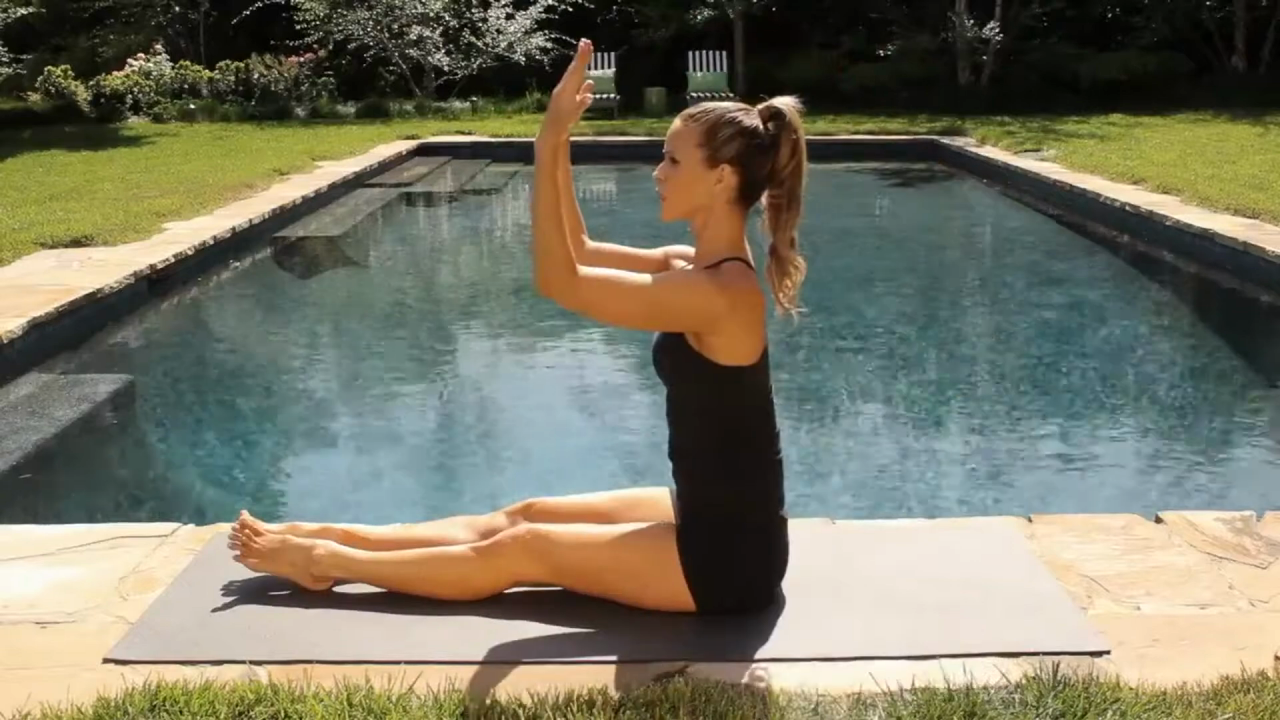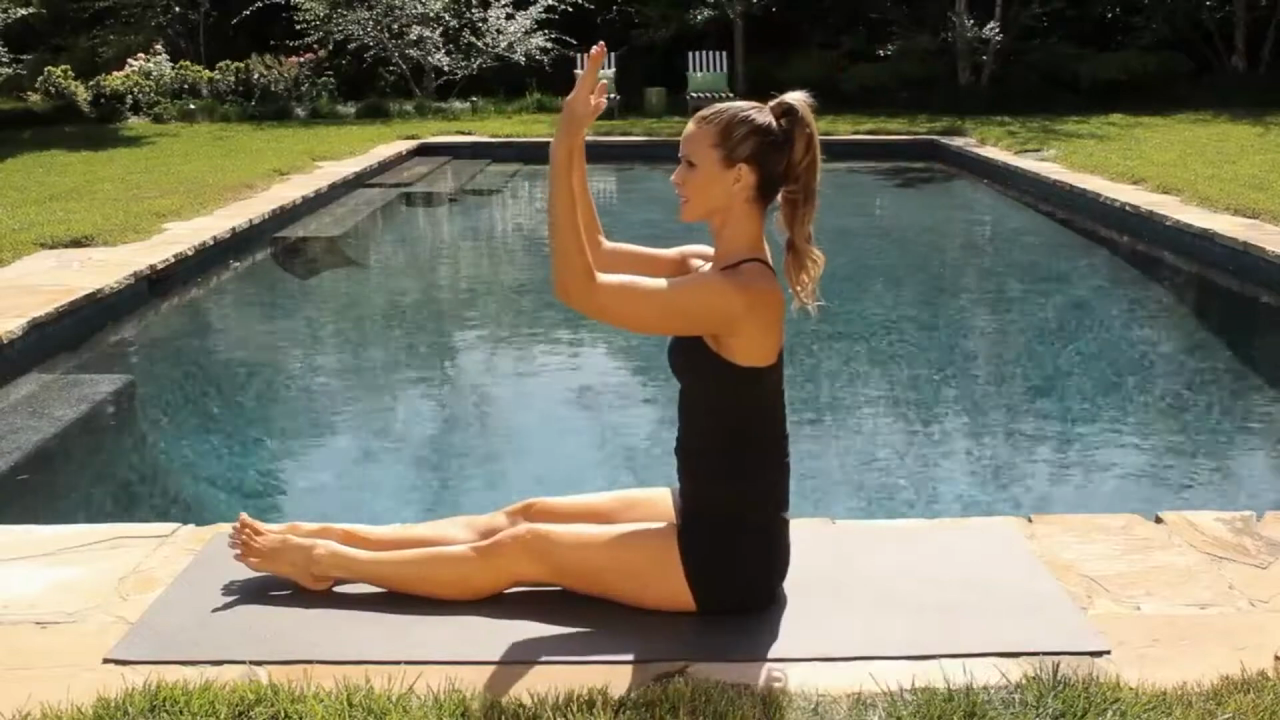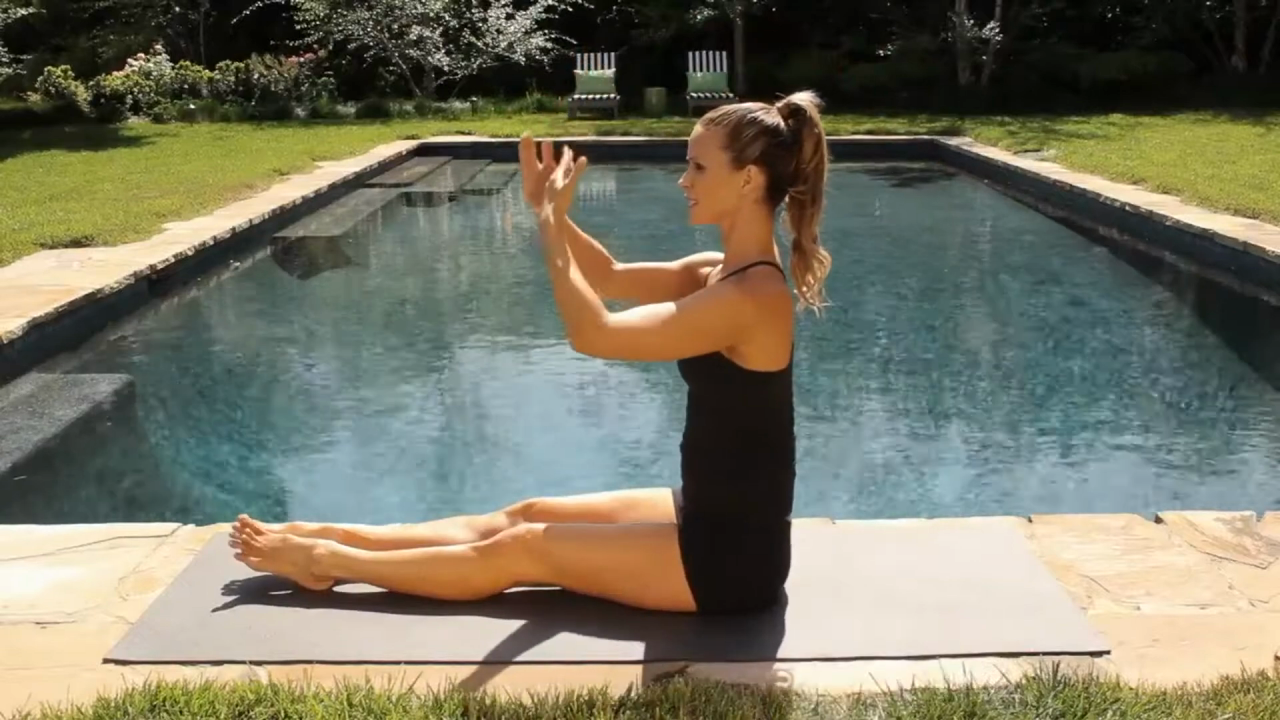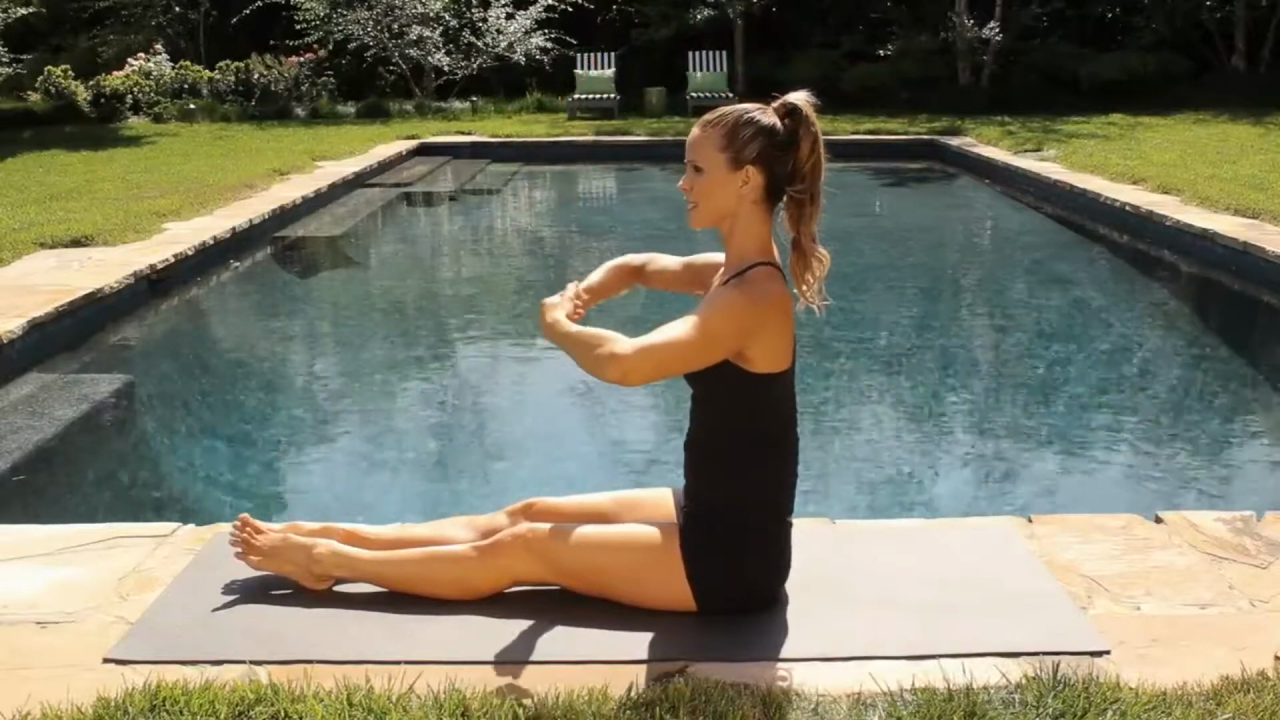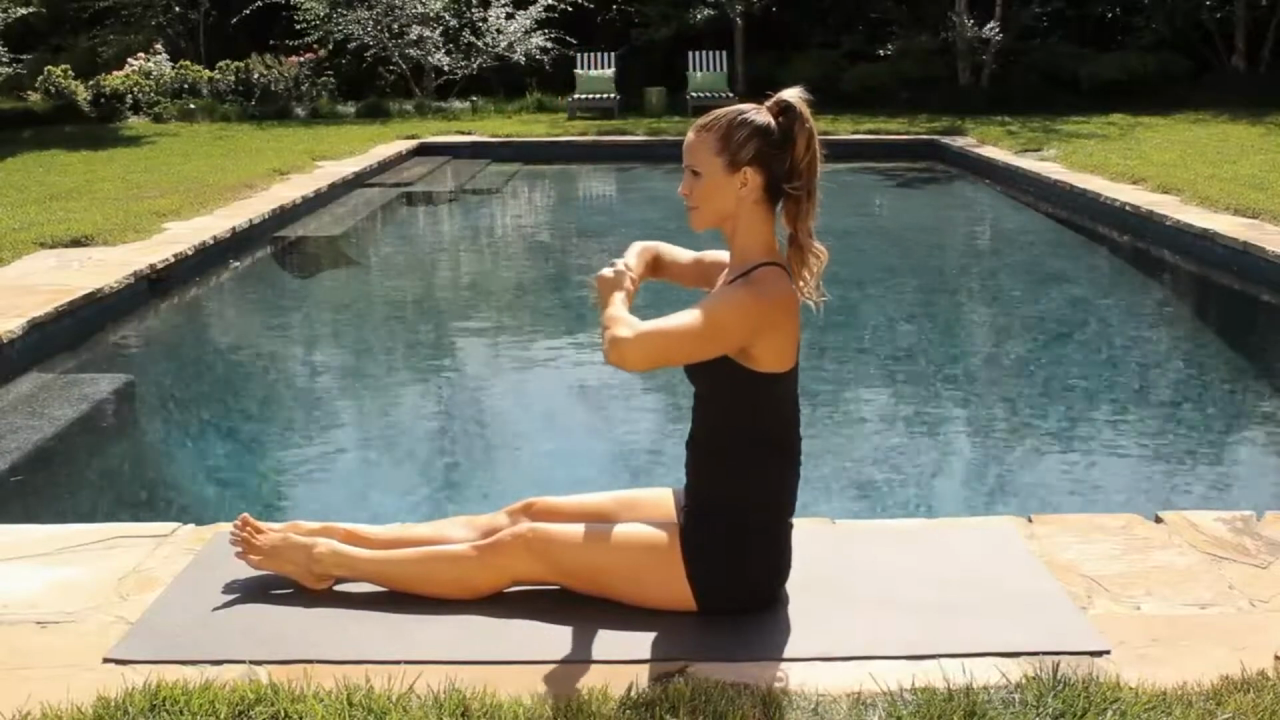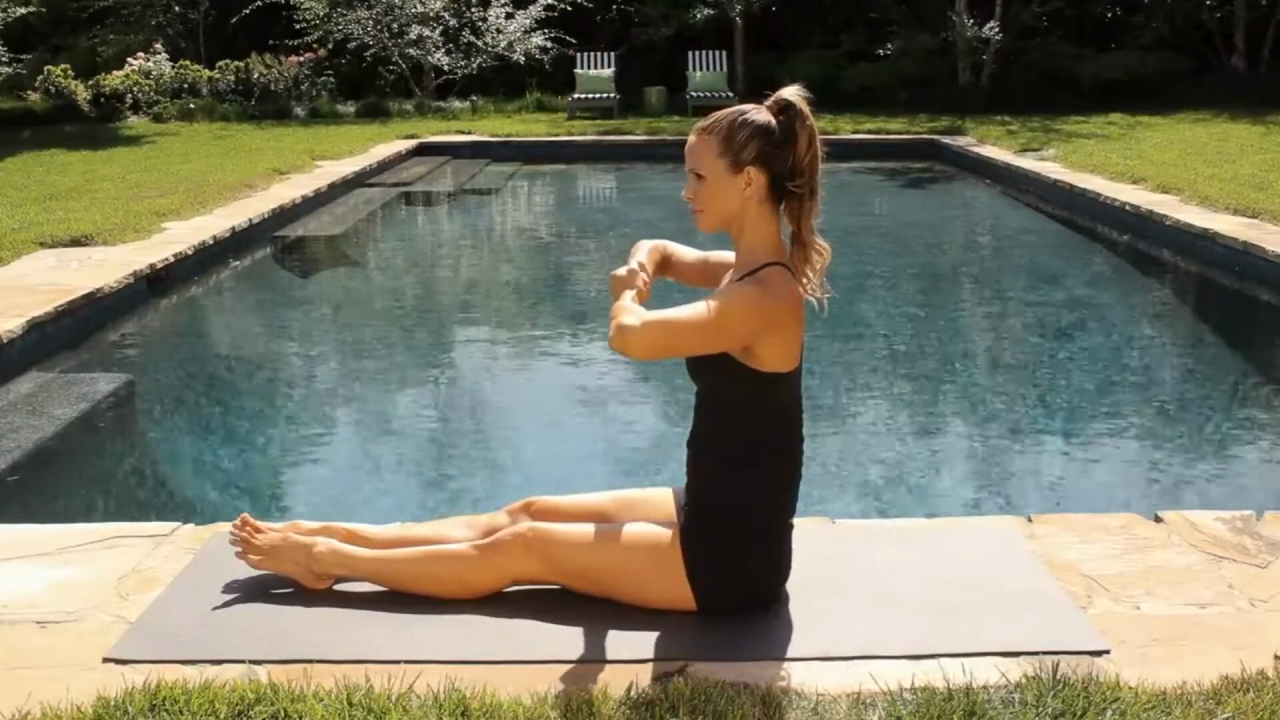
dt=0.7s
person 1, frame 1
left shoulder: (722, 293)
right shoulder: (703, 269)
left elbow: (561, 278)
right elbow: (582, 256)
left wrist: (550, 143)
right wrist: (554, 139)
left hip: (731, 546)
right hip: (706, 516)
left knee: (520, 548)
right knee: (525, 516)
left ankle: (324, 562)
right ankle: (326, 545)
person 1, frame 2
left shoulder: (736, 293)
right shoulder: (716, 266)
left elbow: (579, 288)
right elbow: (597, 254)
left wrist: (563, 153)
right wrist: (571, 147)
left hip: (731, 554)
right hip: (709, 518)
left knee: (519, 550)
right knee: (525, 516)
left ankle: (325, 561)
right ankle: (327, 535)
person 1, frame 3
left shoulder: (748, 297)
right shoulder: (727, 272)
left elbow: (593, 333)
right elbow: (613, 277)
left wrist: (551, 224)
right wrist: (549, 212)
left hip: (732, 553)
right hip: (710, 516)
left knee: (521, 549)
right knee: (527, 515)
left ankle: (328, 561)
right ankle: (334, 536)
person 1, frame 4
left shoulder: (752, 297)
right shoulder: (734, 271)
left elbow: (622, 363)
right elbow: (640, 266)
left wrist: (557, 325)
right wrist: (582, 294)
left hip: (732, 554)
right hip: (712, 515)
left knee: (521, 549)
right knee: (527, 514)
left ankle: (328, 561)
right ankle: (335, 537)
person 1, frame 5
left shoulder: (758, 295)
right shoulder: (741, 270)
left elbow: (625, 347)
right elbow: (651, 253)
left wrist: (613, 298)
right wrist: (624, 272)
left hip: (733, 554)
right hip: (713, 516)
left knee: (521, 548)
right knee: (528, 514)
left ankle: (329, 561)
right ankle: (341, 536)
person 1, frame 6
left shoulder: (763, 296)
right shoulder: (749, 270)
left elbow: (629, 335)
right elbow: (655, 251)
left wrist: (626, 294)
right wrist: (638, 270)
left hip: (732, 554)
right hip: (714, 515)
left knee: (522, 549)
right knee: (528, 513)
left ankle: (329, 560)
right ankle: (341, 536)
